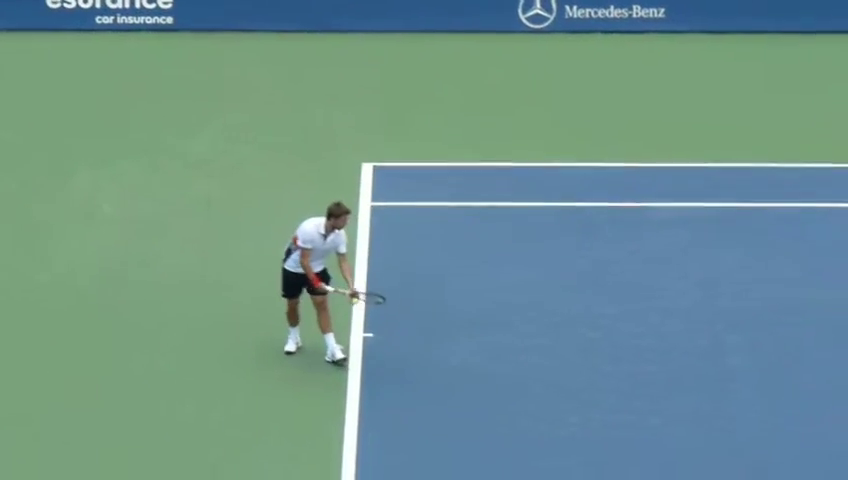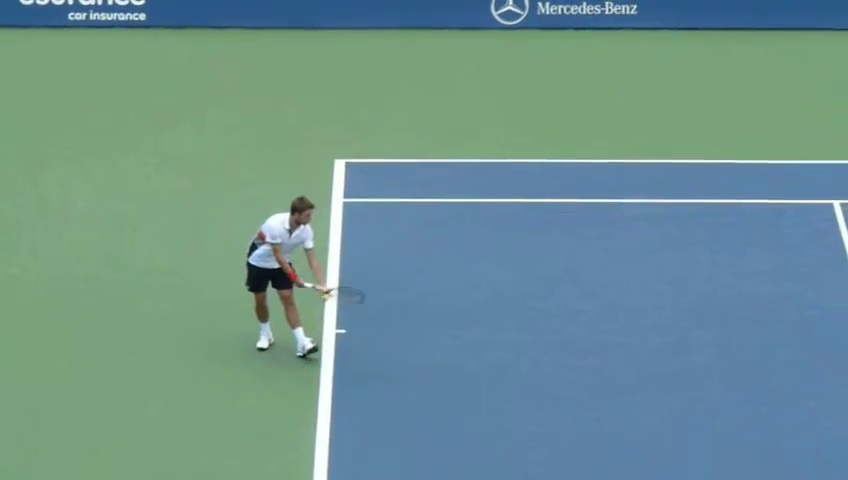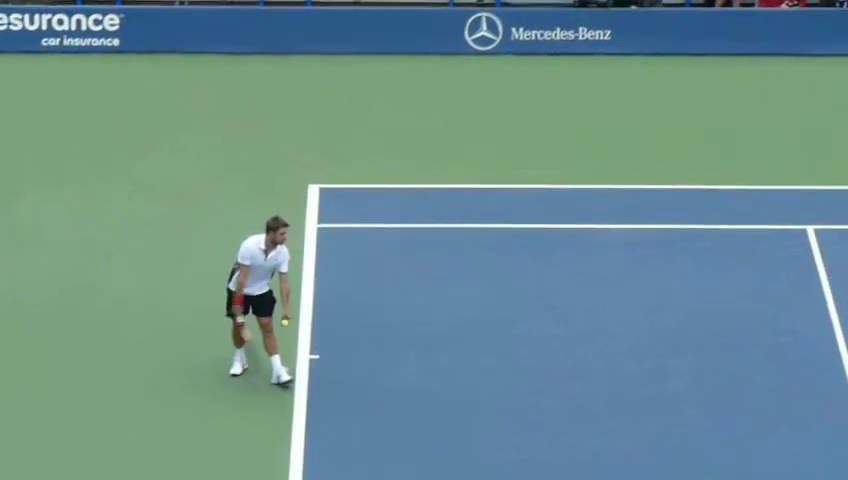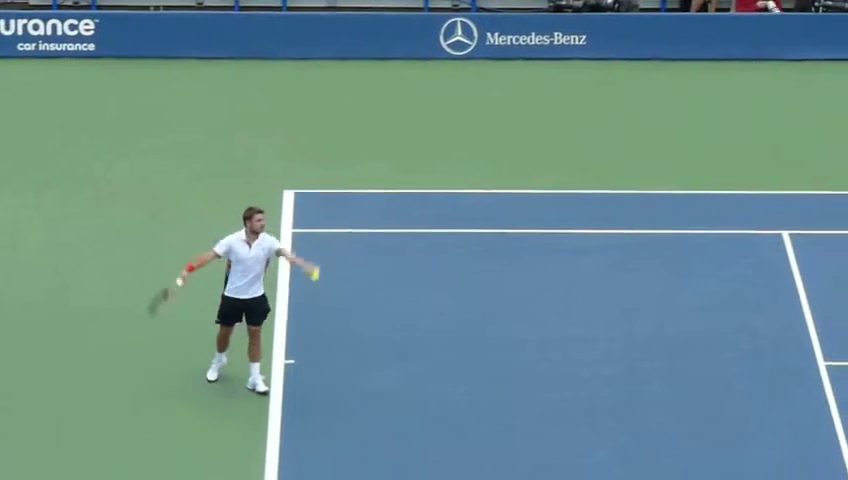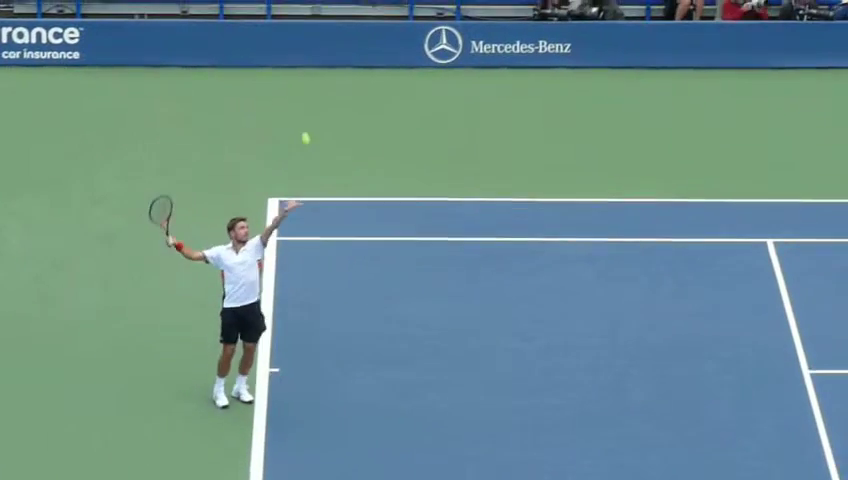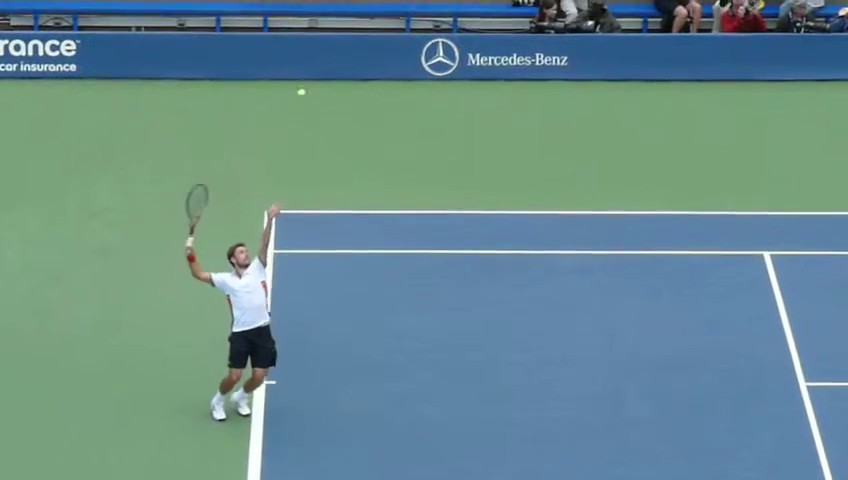
dt=0.3s
person 1, frame 1
left shoulder: (340, 235)
right shoulder: (308, 229)
left elbow: (343, 261)
right elbow: (304, 261)
left wrist: (351, 285)
right wrist: (315, 282)
left hip: (317, 270)
right hip: (294, 268)
left knee: (322, 305)
right knee: (292, 304)
left ankle: (332, 349)
right ankle: (293, 338)
person 1, frame 2
left shoulder: (306, 230)
right shoulder: (274, 224)
left elbow: (311, 257)
right elbow: (279, 256)
left wrist: (321, 282)
right wrist: (295, 277)
left hip: (281, 265)
right hip: (258, 264)
left knee: (288, 300)
right knee: (260, 300)
left ankle: (302, 343)
right ankle: (265, 334)
person 1, frame 3
left shoulder: (283, 252)
right shoulder: (250, 246)
left elbow: (284, 281)
right elbow: (242, 277)
left wrist: (286, 308)
right wrist: (237, 303)
left hip: (262, 292)
right hip: (239, 290)
left knee: (268, 328)
right knee: (238, 325)
left ankle: (278, 371)
right ankle: (239, 360)
person 1, frame 4
left shoulder: (268, 241)
right shoulder: (232, 241)
left elbow: (286, 254)
right elbow: (209, 256)
left wrist: (304, 265)
right wrist: (188, 270)
left hip: (256, 297)
right hip: (232, 296)
left knee: (254, 334)
right knee: (225, 331)
left ankle: (255, 378)
right ankle: (218, 362)
person 1, frame 5
left shoulder: (255, 245)
right shoulder: (220, 252)
left elbow: (270, 229)
right elbow: (194, 255)
left wrist: (284, 213)
right wrist: (177, 245)
left hip: (252, 307)
right hip: (231, 308)
left knee: (250, 349)
right knee: (228, 351)
left ankle: (240, 387)
right ankle: (219, 390)
person 1, frame 6
left shoulder: (257, 269)
right shoulder: (226, 279)
left elbow: (264, 244)
right elbow: (198, 275)
left wrist: (269, 220)
right wrist: (190, 254)
left hip: (262, 331)
right hip: (241, 333)
left knee: (258, 377)
right knee: (234, 377)
left ankle: (240, 399)
right ankle: (218, 402)
